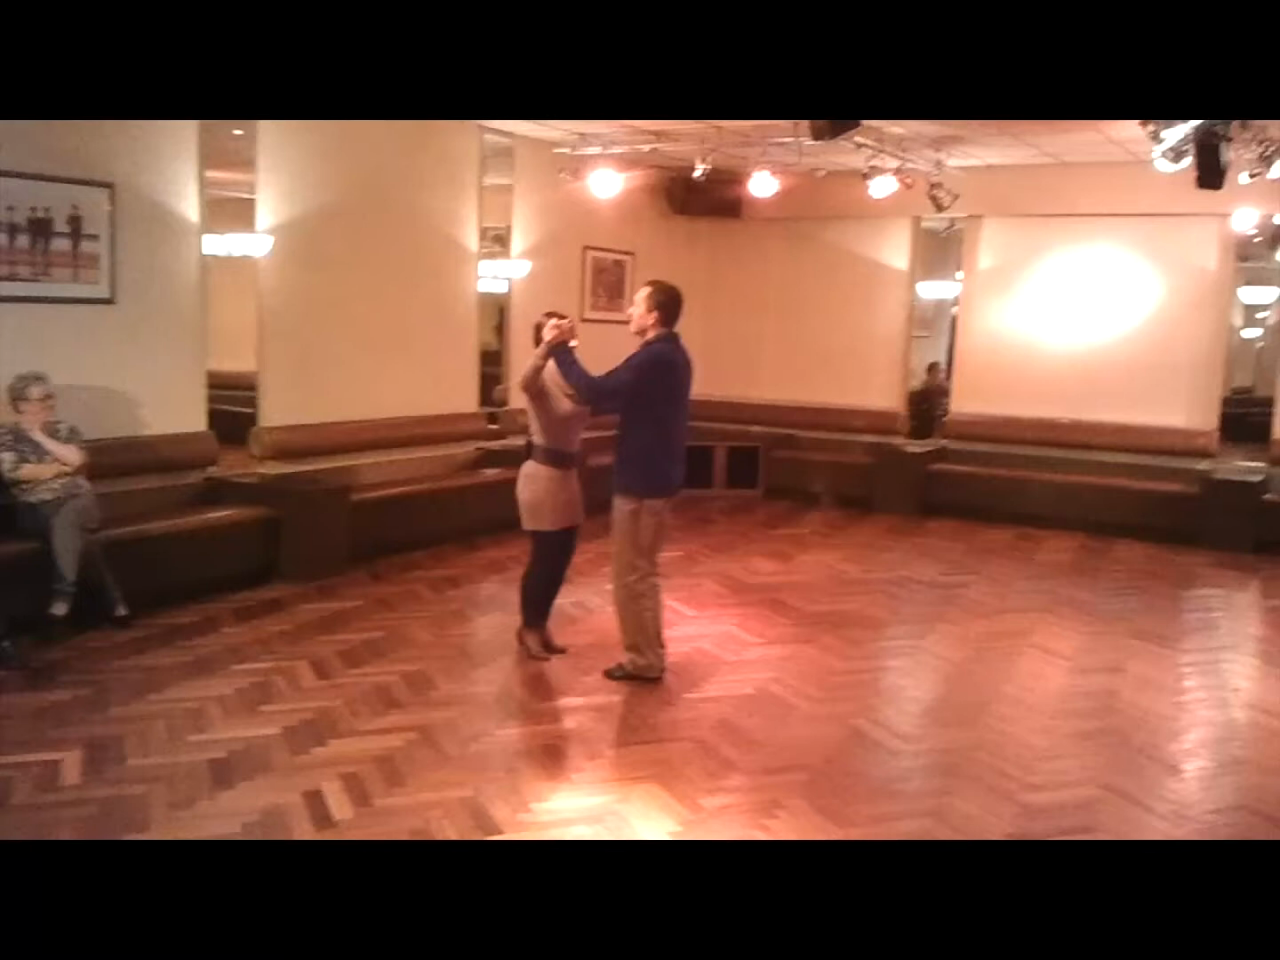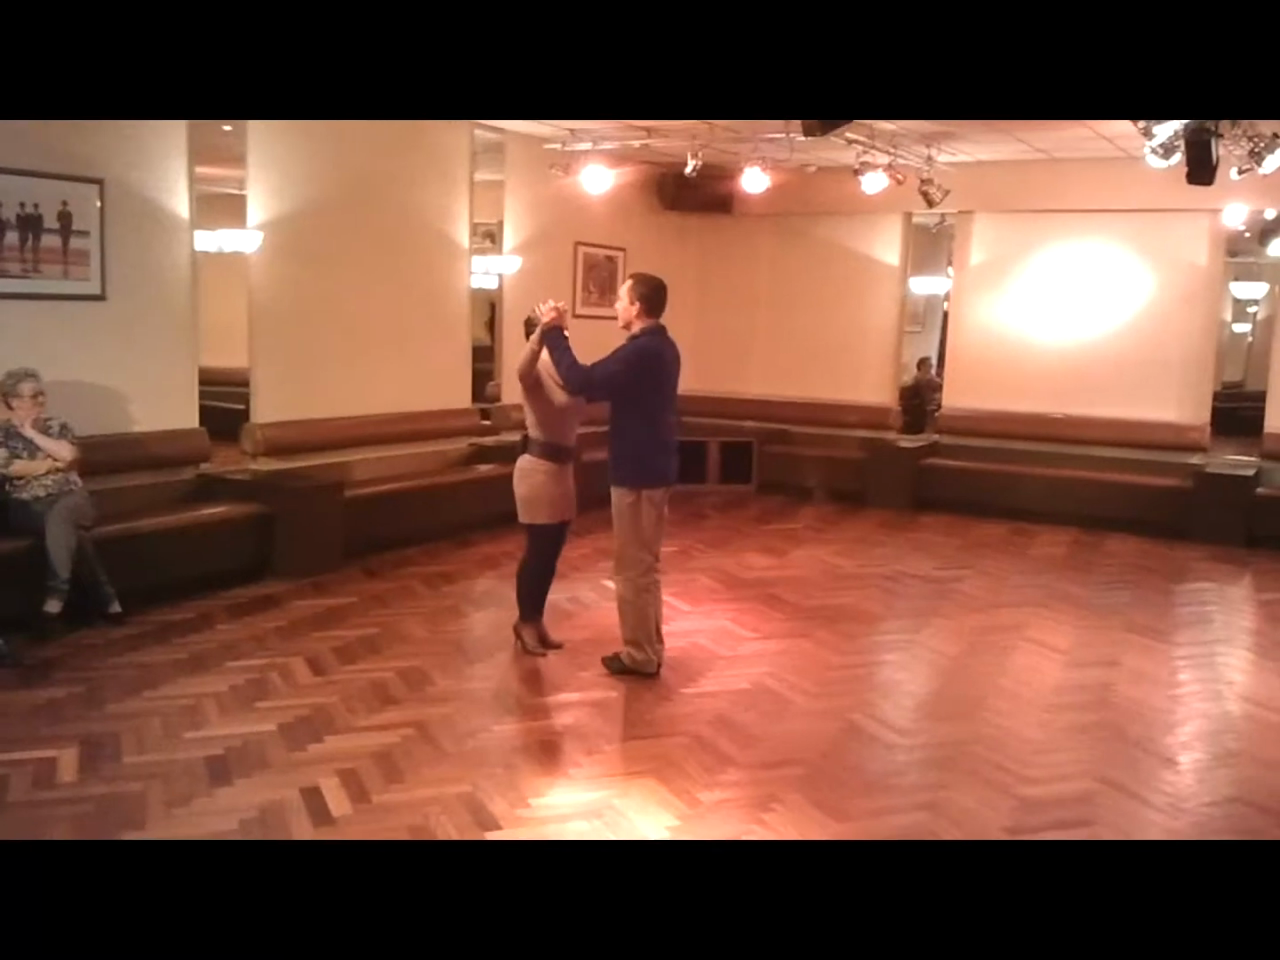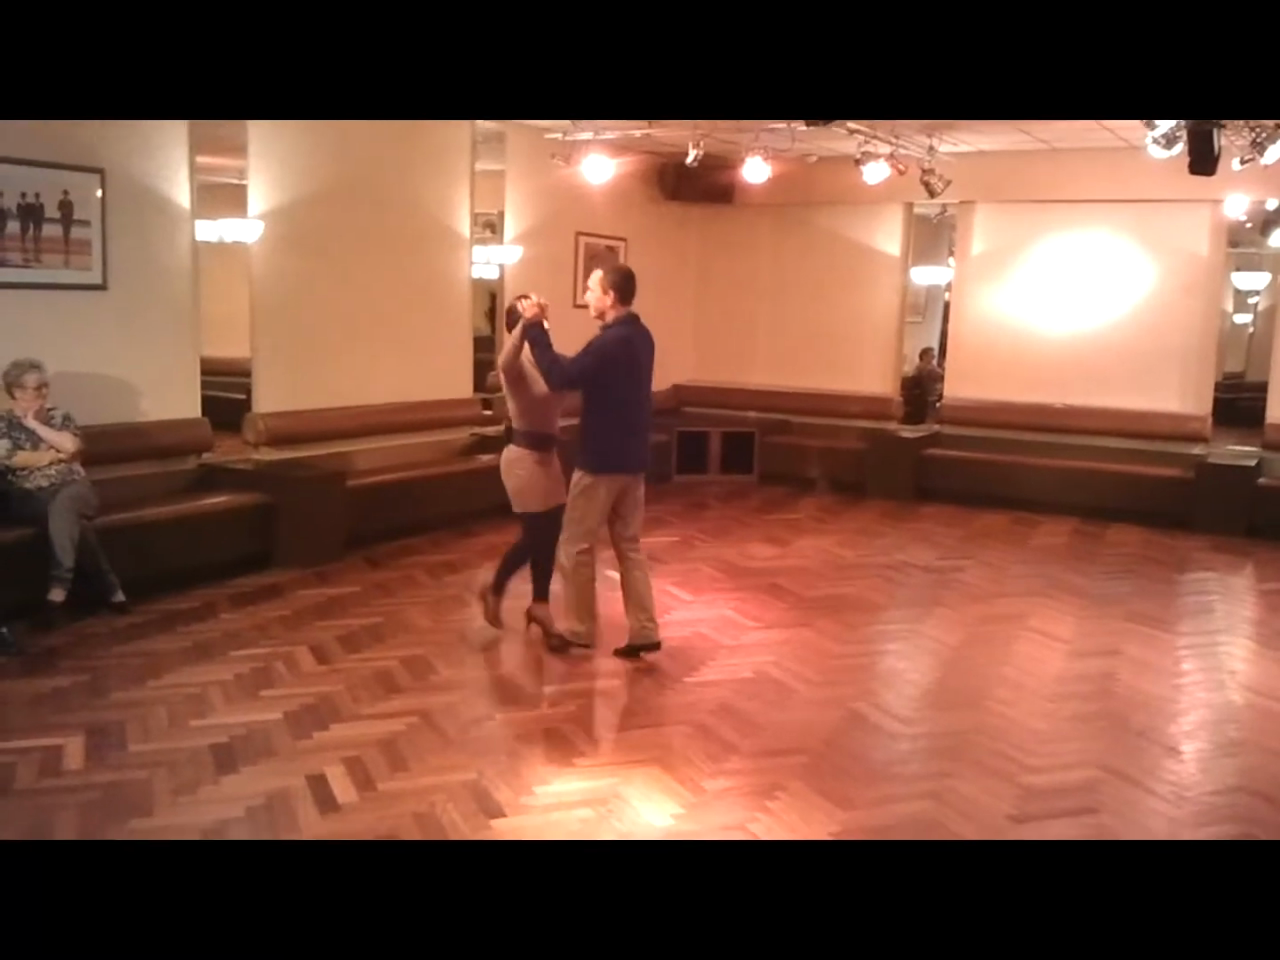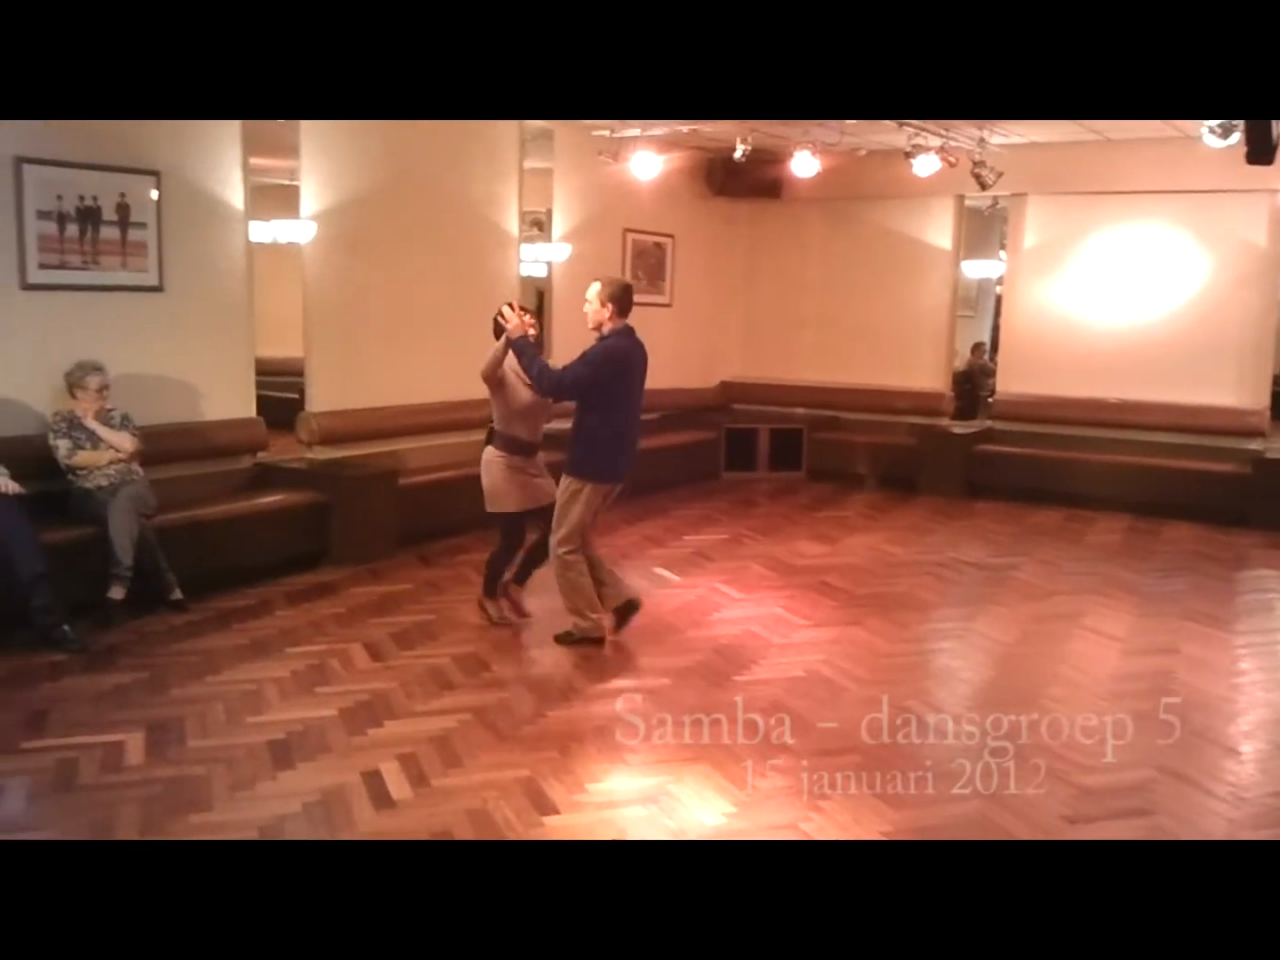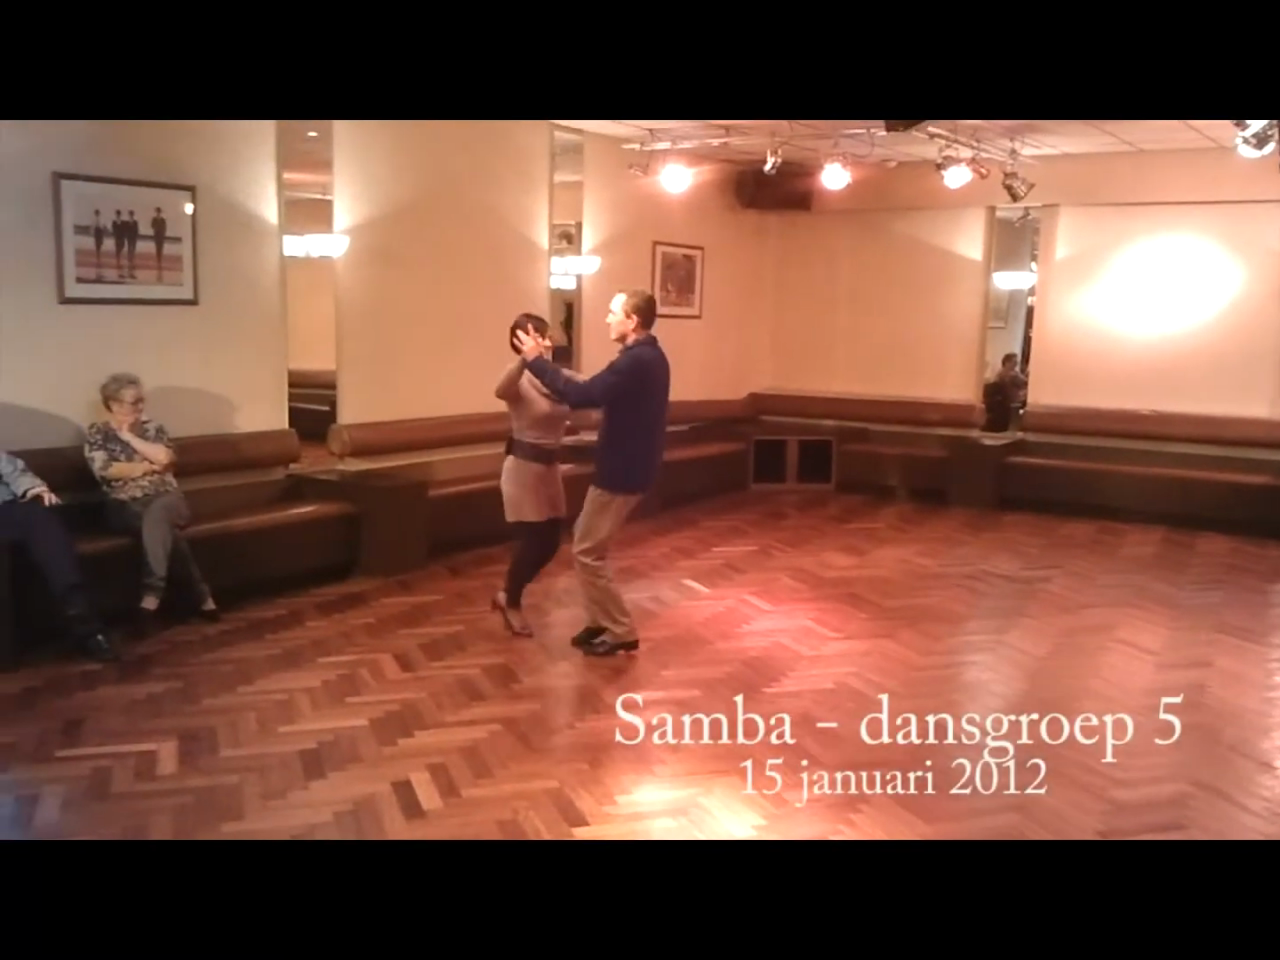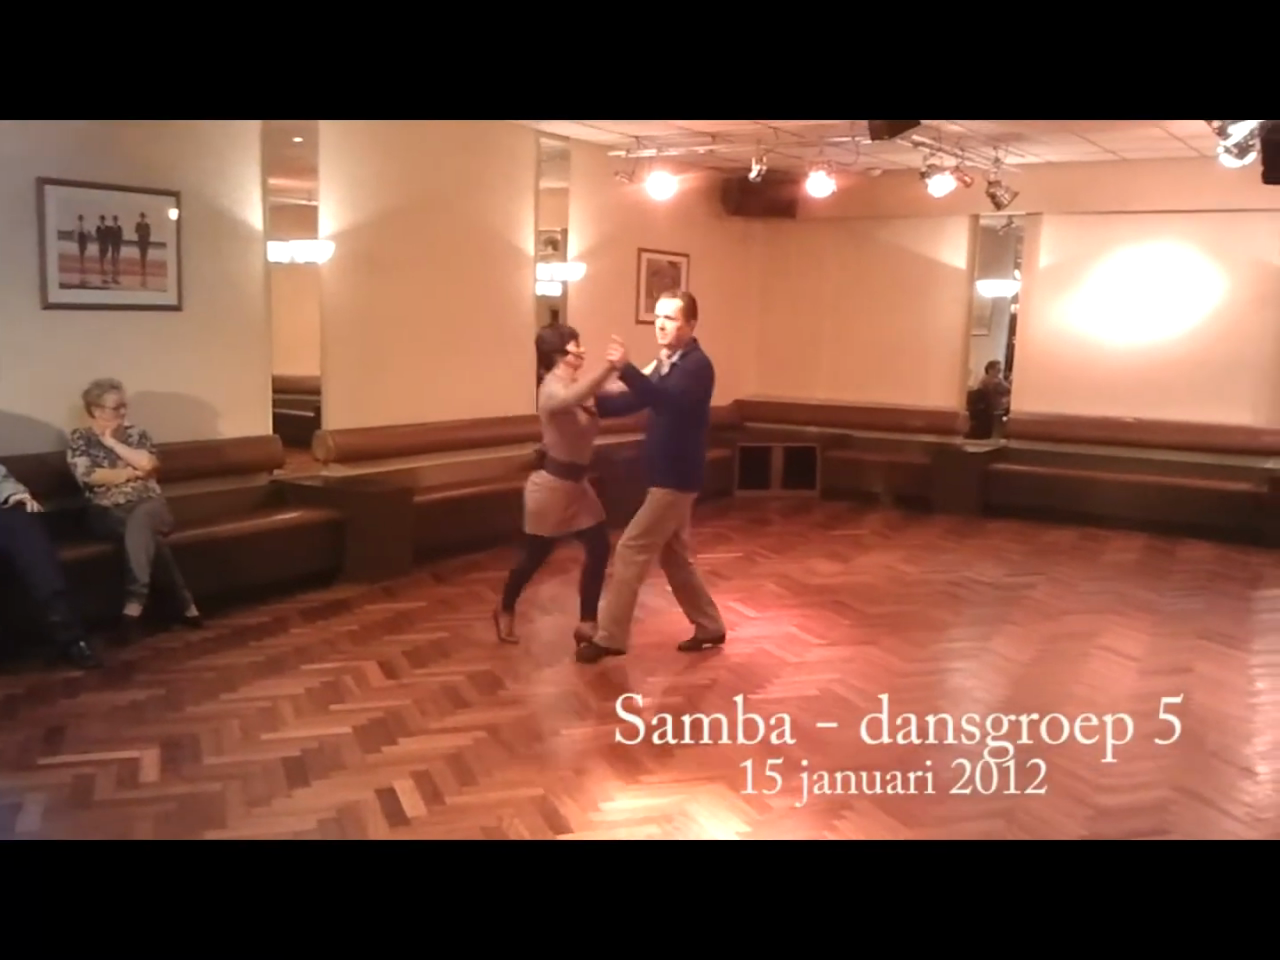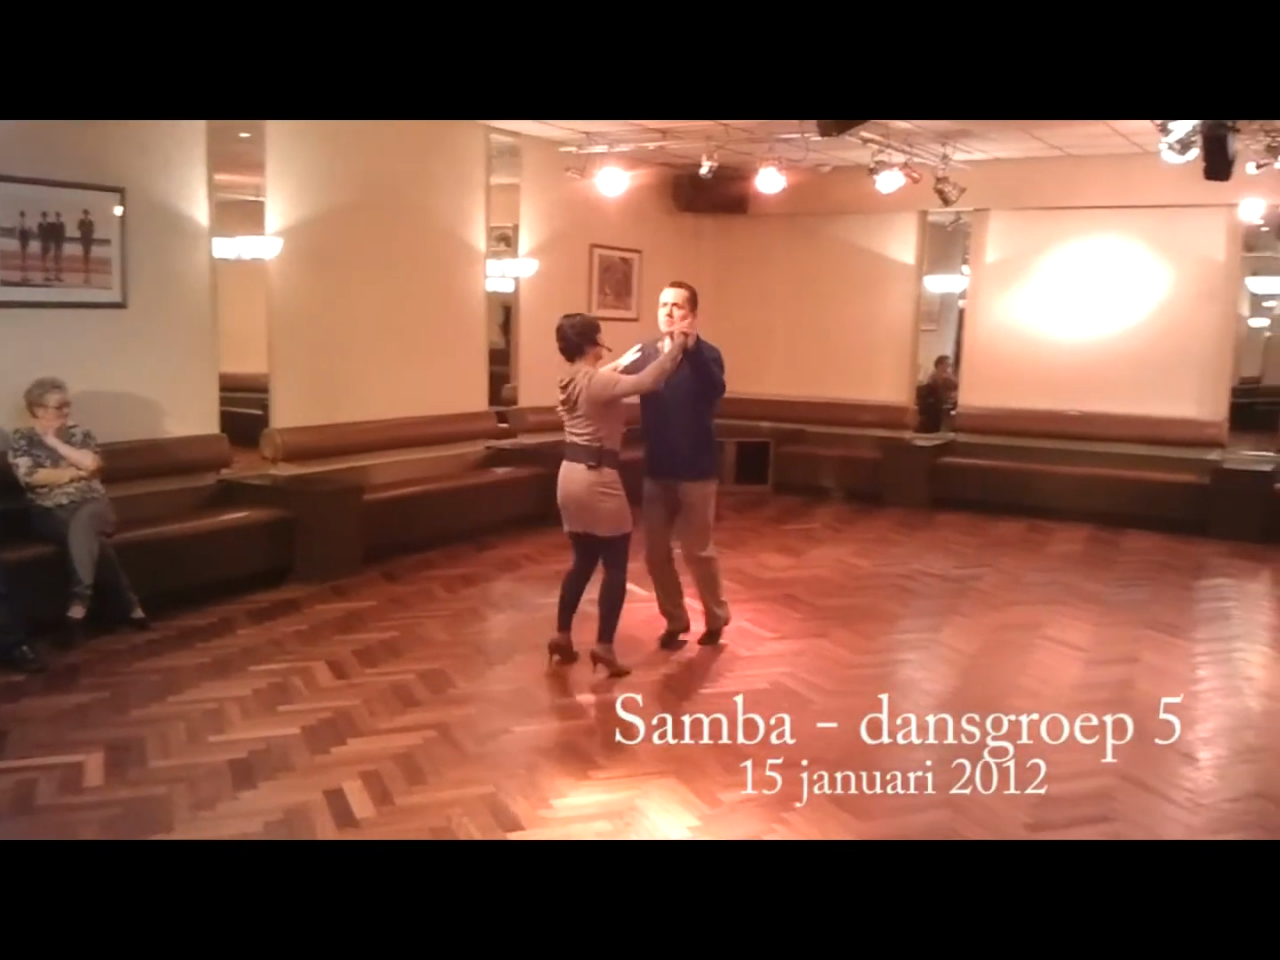
dt=0.5s
person 1, frame 1
left shoulder: (653, 359)
right shoulder: (673, 356)
left elbow: (596, 391)
right elbow: (620, 398)
left wrist: (560, 349)
left hip: (641, 481)
right hip: (659, 476)
left knee: (630, 574)
right knee: (643, 570)
left ankle: (642, 662)
right ankle: (651, 655)
person 1, frame 2
left shoulder: (640, 351)
right shoulder: (662, 347)
left elbow: (581, 381)
right elbow: (608, 385)
left wrist: (554, 333)
left hip: (637, 473)
right hip: (655, 469)
left knee: (633, 568)
right knee: (645, 565)
left ankle: (640, 657)
right ankle: (649, 651)
person 1, frame 3
left shoulder: (612, 342)
right shoulder: (639, 336)
left elbow: (561, 377)
left wrist: (534, 328)
left hip: (602, 460)
right hip: (633, 458)
left knee: (576, 545)
right knee: (629, 544)
left ankle: (580, 628)
right ankle: (644, 632)
person 1, frame 4
left shoulder: (608, 352)
right shoulder: (631, 347)
left elbow: (554, 384)
left wrist: (520, 340)
left hip: (591, 463)
right hip: (614, 461)
left knee: (565, 545)
right knee: (578, 538)
left ankle: (588, 625)
right ankle: (617, 599)
person 1, frame 5
left shoulder: (636, 362)
right shoulder: (648, 357)
left elbow: (584, 395)
right elbow: (601, 396)
left wrist: (537, 361)
right wrist: (553, 380)
left hip: (621, 473)
right hip: (626, 469)
left knee: (586, 551)
right knee: (591, 544)
left ankle: (620, 632)
right ankle: (604, 619)
person 1, frame 6
left shoulder: (696, 365)
right shoulder: (667, 363)
left elbow: (669, 402)
right elbow: (634, 401)
left wrist: (626, 369)
right wrist: (592, 402)
left hip: (676, 477)
right hip: (668, 475)
left knee: (631, 551)
right knee: (673, 555)
left ankle: (611, 636)
right ankle: (709, 626)
person 1, frame 7
left shoulder: (702, 356)
right shoulder: (645, 354)
left elbow: (716, 390)
left wrist: (693, 345)
left hip: (695, 470)
right hip: (656, 470)
left knee: (698, 551)
right knee: (655, 551)
left ankle: (716, 617)
right ankle: (675, 620)
person 2, frame 1
right shoulder: (542, 376)
right elbow: (525, 382)
right wrist: (549, 344)
left hip: (567, 473)
right hip: (541, 473)
left knee: (562, 555)
right knee: (543, 556)
left ankle: (540, 624)
right ankle: (528, 628)
person 2, frame 2
right shoulder: (537, 371)
right elbow: (522, 370)
right wrist: (543, 330)
left hip: (563, 466)
right hip: (537, 467)
left knee: (553, 550)
right knee: (538, 550)
left ankle: (536, 620)
right ankle: (526, 622)
person 2, frame 3
right shoulder: (518, 363)
right elbow: (505, 361)
right wrist: (525, 321)
left hip: (547, 454)
right hip: (522, 456)
left knee: (550, 535)
right knee: (534, 537)
left ankle: (539, 606)
right ankle: (494, 590)
person 2, frame 4
right shoulder: (502, 370)
right elbow: (486, 372)
right wrist: (510, 337)
left hip: (531, 460)
right hip: (503, 461)
left knee: (553, 529)
right knee: (512, 538)
left ankle: (512, 585)
right ankle: (489, 595)
person 2, frame 5
right shoulder: (519, 381)
right elbow: (500, 391)
right wrist: (525, 357)
left hip: (550, 468)
right hip: (523, 468)
left knee: (549, 544)
right knee: (532, 543)
left ankle: (507, 595)
right ankle: (512, 606)
person 2, frame 6
left shoulder: (578, 385)
right shoulder: (553, 390)
right elbow: (570, 400)
right wrist: (607, 368)
left hip: (577, 482)
right hip: (552, 483)
left knee: (599, 550)
right knee: (535, 556)
left ankle: (587, 624)
right ankle: (505, 611)
person 2, frame 7
left shoulder: (567, 381)
right shoulder: (599, 382)
right elbow: (647, 381)
left wrist: (624, 361)
right wrist: (676, 347)
left hip: (569, 474)
right hip: (597, 477)
left knee: (582, 560)
right knee: (616, 566)
left ankle: (563, 636)
right ankle: (604, 647)
person 3, frame 1
left shoulder: (65, 429)
left elbow: (77, 460)
left wrist: (41, 438)
right wrist: (60, 467)
left hip: (76, 500)
right hip: (35, 509)
left knee: (67, 519)
right knee: (71, 529)
left ankle: (63, 597)
right ankle: (111, 597)
person 3, frame 2
left shoulder: (57, 426)
left elbow: (69, 455)
left wrist: (32, 434)
right wrist: (52, 464)
left hip: (69, 497)
right hip: (28, 506)
left knee: (59, 516)
right knee: (65, 526)
left ankle: (57, 595)
right ankle: (104, 594)
person 3, frame 3
left shoulder: (60, 416)
left elbow: (72, 446)
left wrist: (35, 425)
right wrist: (54, 454)
left hip: (72, 487)
right hip: (31, 496)
left knee: (63, 505)
right knee: (67, 514)
left ankle: (60, 585)
right ankle: (109, 584)
person 3, frame 4
left shoulder: (118, 416)
right shoulder: (61, 421)
left elbow: (130, 446)
right elbow: (70, 458)
left wrist: (94, 425)
right wrist: (114, 455)
left hip: (131, 486)
right hip: (91, 494)
left knee: (122, 503)
right knee: (127, 514)
left ankle: (119, 584)
right ankle: (166, 582)
person 3, frame 5
left shoulder: (152, 427)
right shoulder: (97, 433)
left elbow: (164, 458)
right elbow: (105, 470)
left wrist: (129, 437)
right wrist: (148, 466)
left hip: (165, 498)
right hip: (125, 506)
left knee: (156, 515)
right knee: (160, 525)
left ankle: (153, 593)
right ankle: (200, 592)
person 3, frame 6
left shoulder: (136, 433)
right shoulder: (80, 439)
left elbow: (148, 463)
right elbow: (89, 476)
left wrist: (112, 442)
right wrist: (132, 472)
left hip: (147, 504)
right hip: (107, 512)
left knee: (139, 520)
right knee: (143, 531)
left ankle: (136, 600)
right ankle: (182, 599)
person 3, frame 7
left shoulder: (79, 433)
right shoulder: (22, 440)
left elbow: (91, 464)
right elbow: (32, 477)
left wrist: (53, 442)
right wrist: (75, 472)
left hip: (91, 504)
right hip: (49, 511)
left knee: (81, 524)
right knee: (84, 533)
left ankle: (79, 603)
right ankle: (127, 601)
